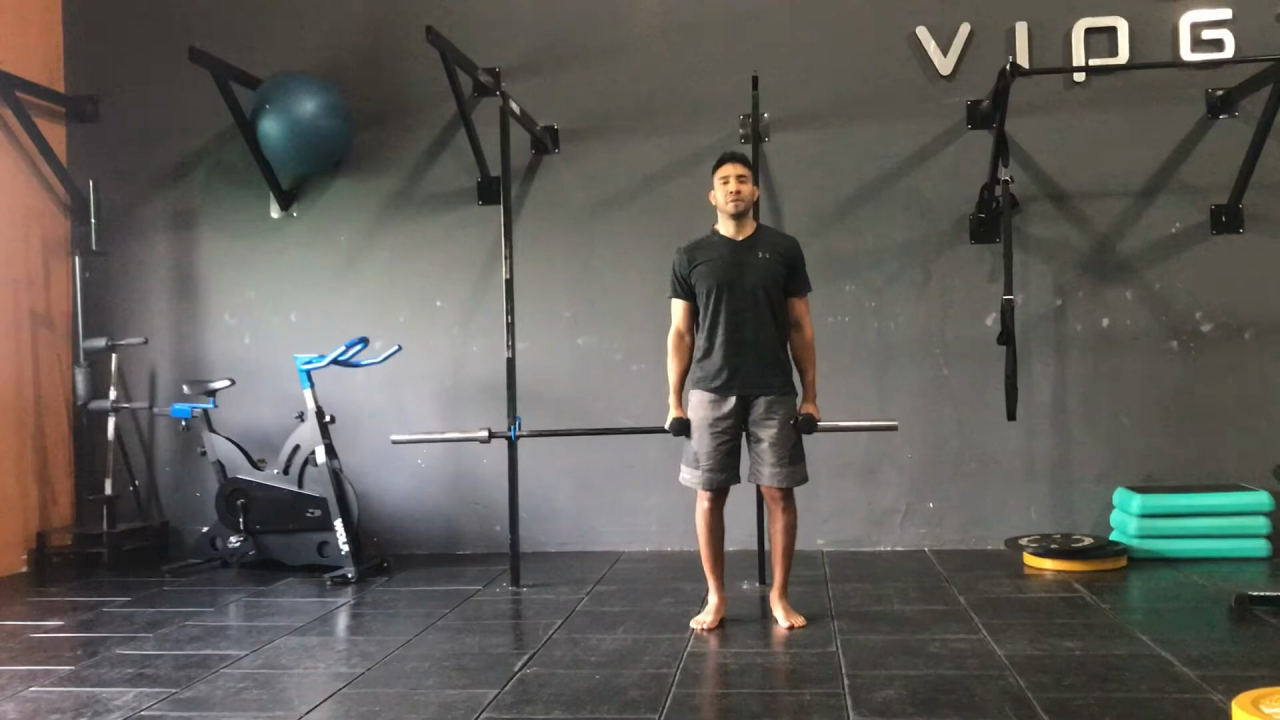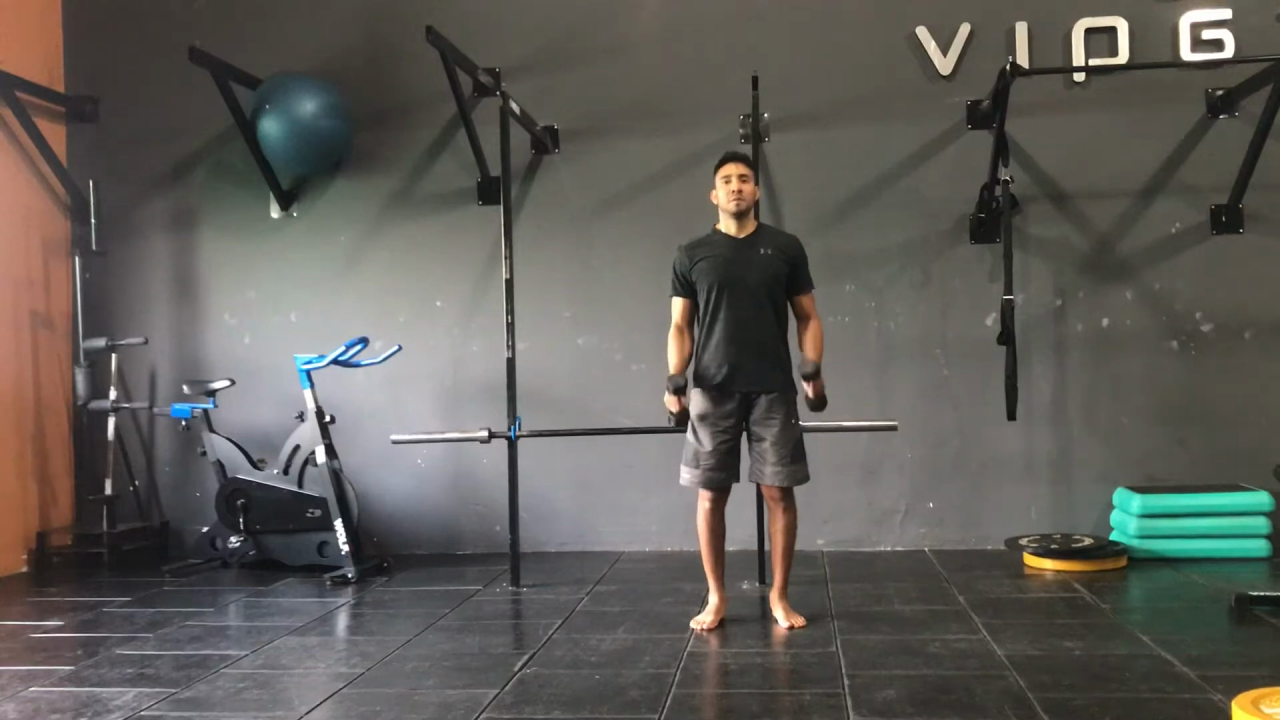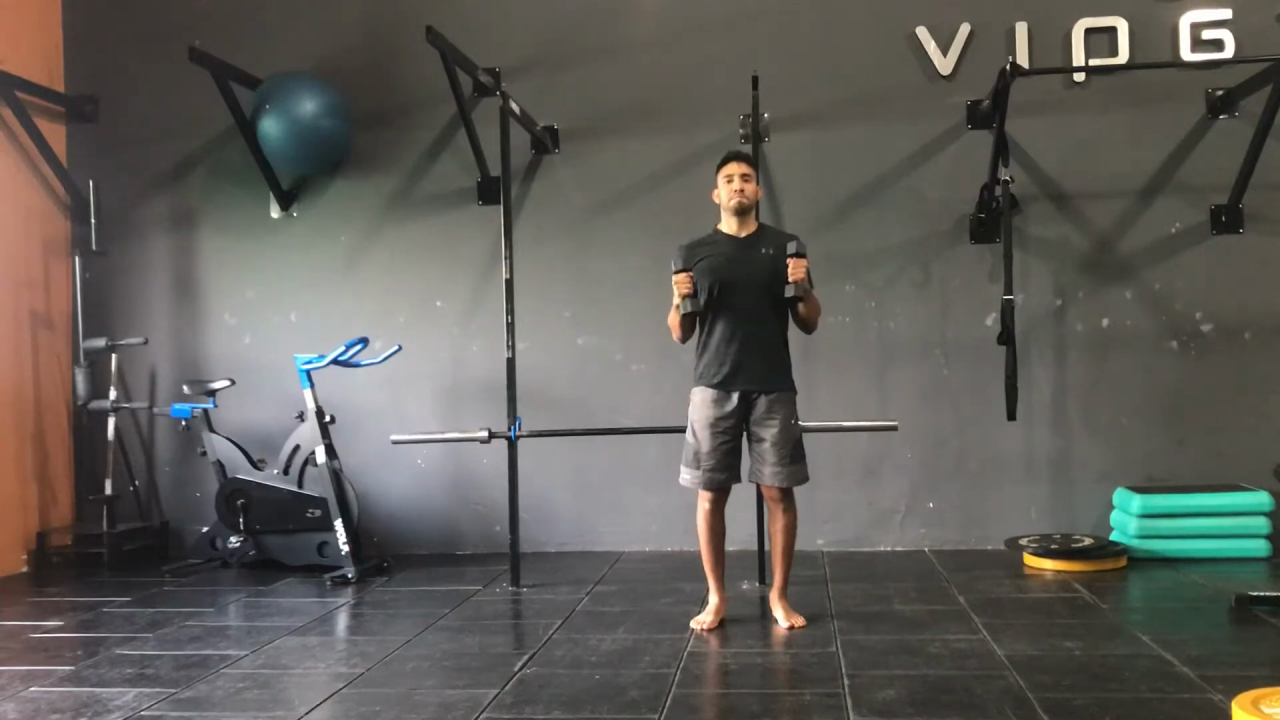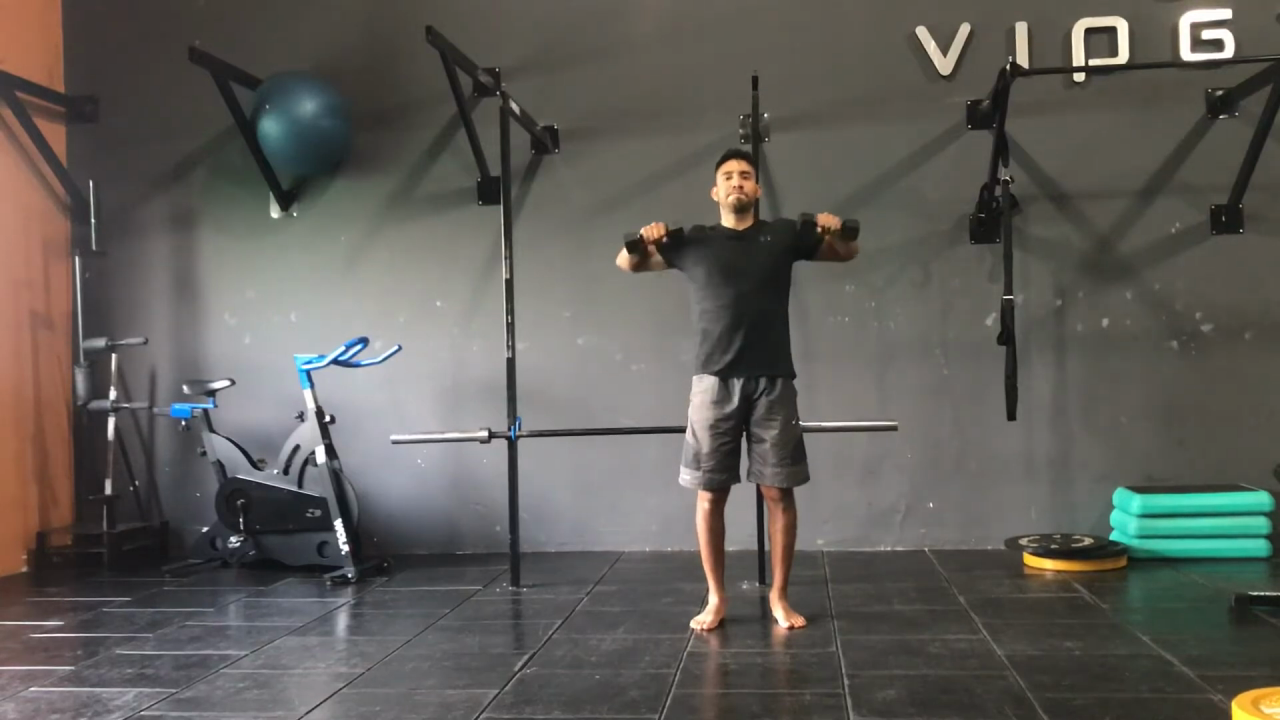
dt=0.7s
person 1, frame 1
left shoulder: (784, 249)
right shoulder: (691, 257)
left elbow: (800, 327)
right elbow: (680, 332)
left wrist: (810, 395)
right wrist: (674, 401)
left hip: (773, 393)
right hip: (711, 393)
left knee: (780, 494)
right knee: (710, 495)
left ankle: (780, 596)
right ankle: (716, 598)
person 1, frame 2
left shoulder: (785, 247)
right shoulder: (691, 255)
left elbow: (808, 317)
right elbow: (680, 326)
left wrist: (813, 371)
right wrist: (675, 383)
left hip: (773, 391)
right hip: (713, 392)
left knee: (779, 492)
right knee: (710, 495)
left ankle: (779, 595)
right ankle: (715, 597)
person 1, frame 3
left shoulder: (784, 246)
right shoulder: (694, 253)
left elbow: (809, 323)
right elbow: (681, 333)
left wrist: (804, 289)
right wrist: (679, 302)
left hip: (773, 389)
right hip: (714, 388)
left knee: (779, 492)
right knee: (710, 494)
left ankle: (779, 596)
right ankle: (715, 598)
person 1, frame 4
left shoulder: (783, 234)
right shoulder: (693, 242)
left elbow: (847, 252)
right elbow: (628, 262)
left wrist: (836, 230)
right wrist: (640, 241)
left hip: (772, 383)
right hip: (714, 383)
left knee: (779, 492)
right knee: (710, 494)
left ankle: (779, 595)
right ankle: (716, 598)
